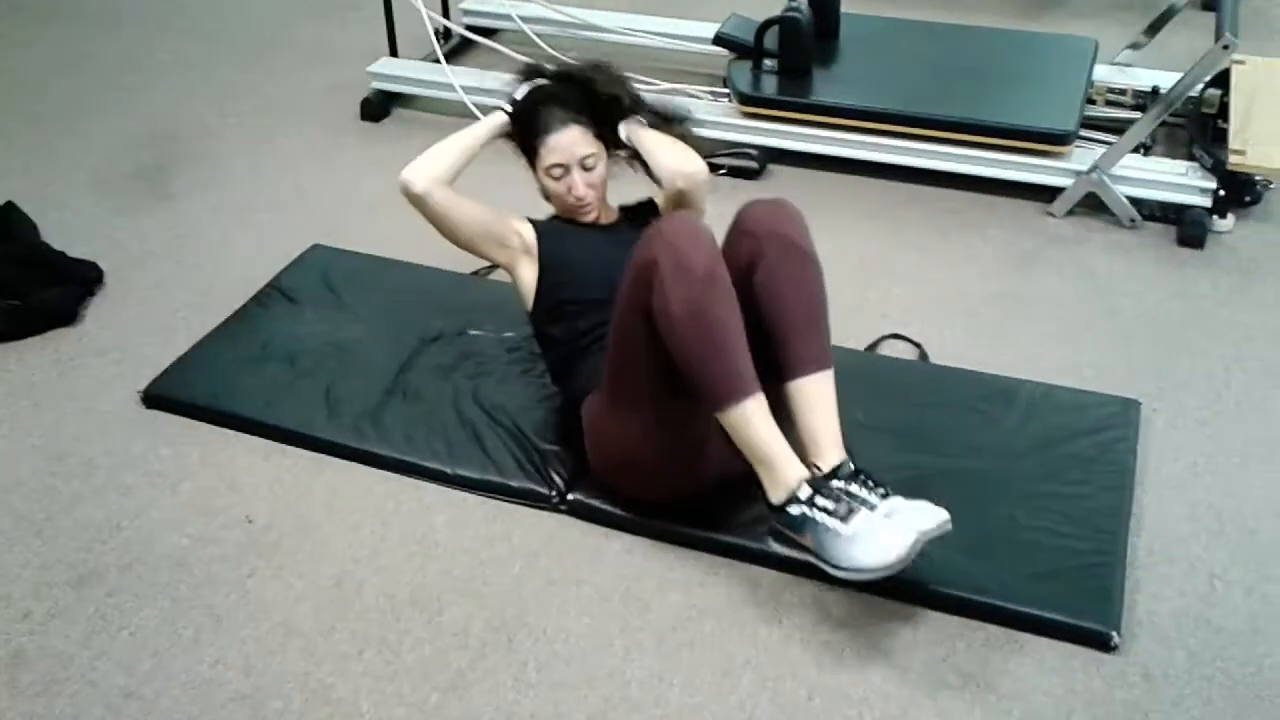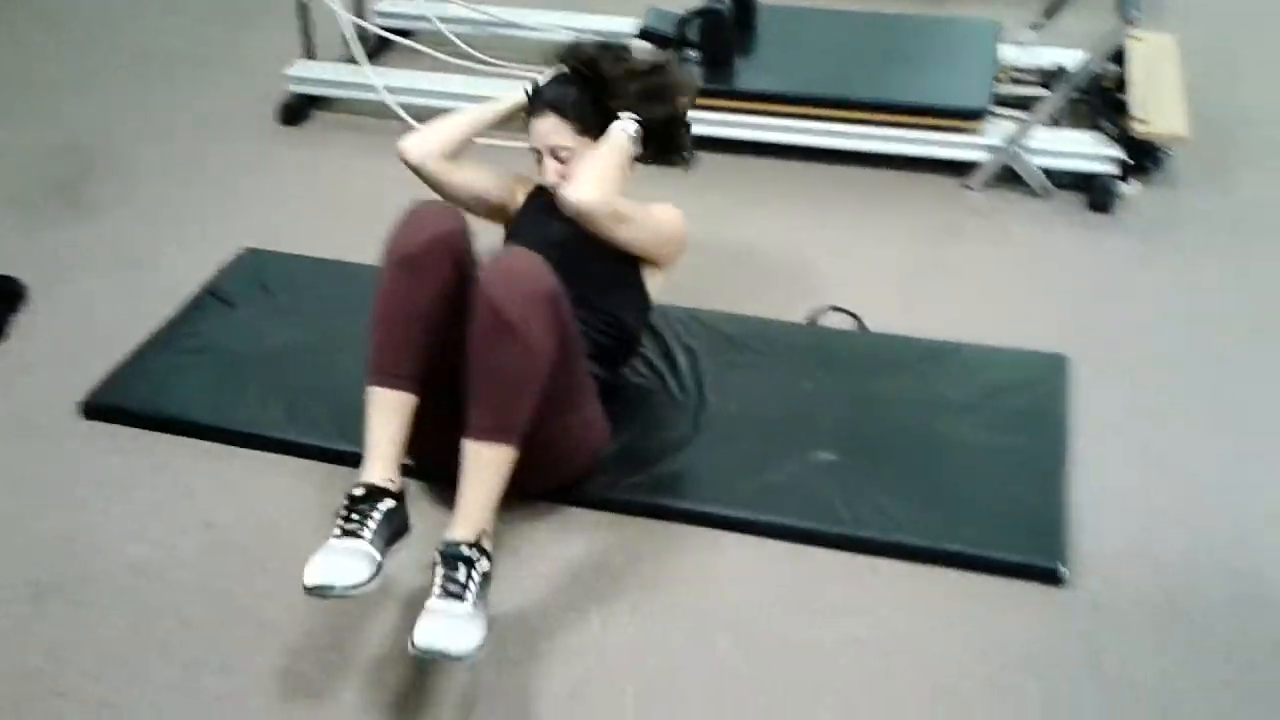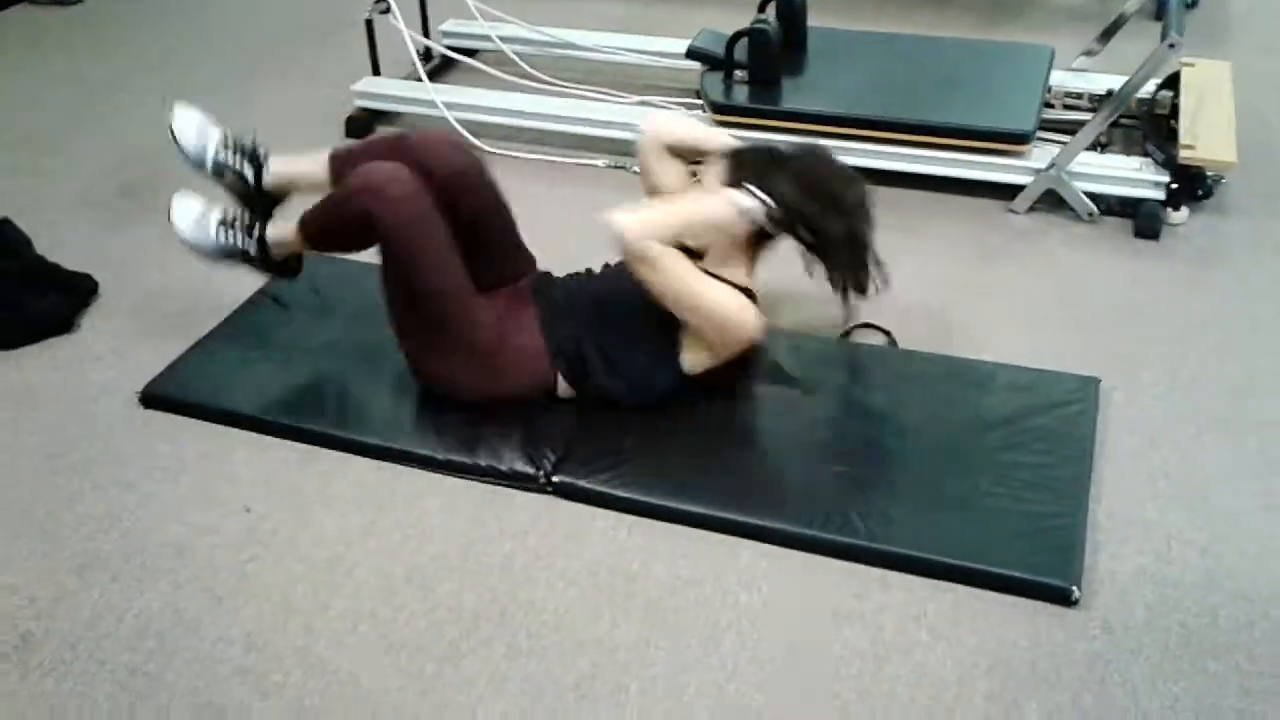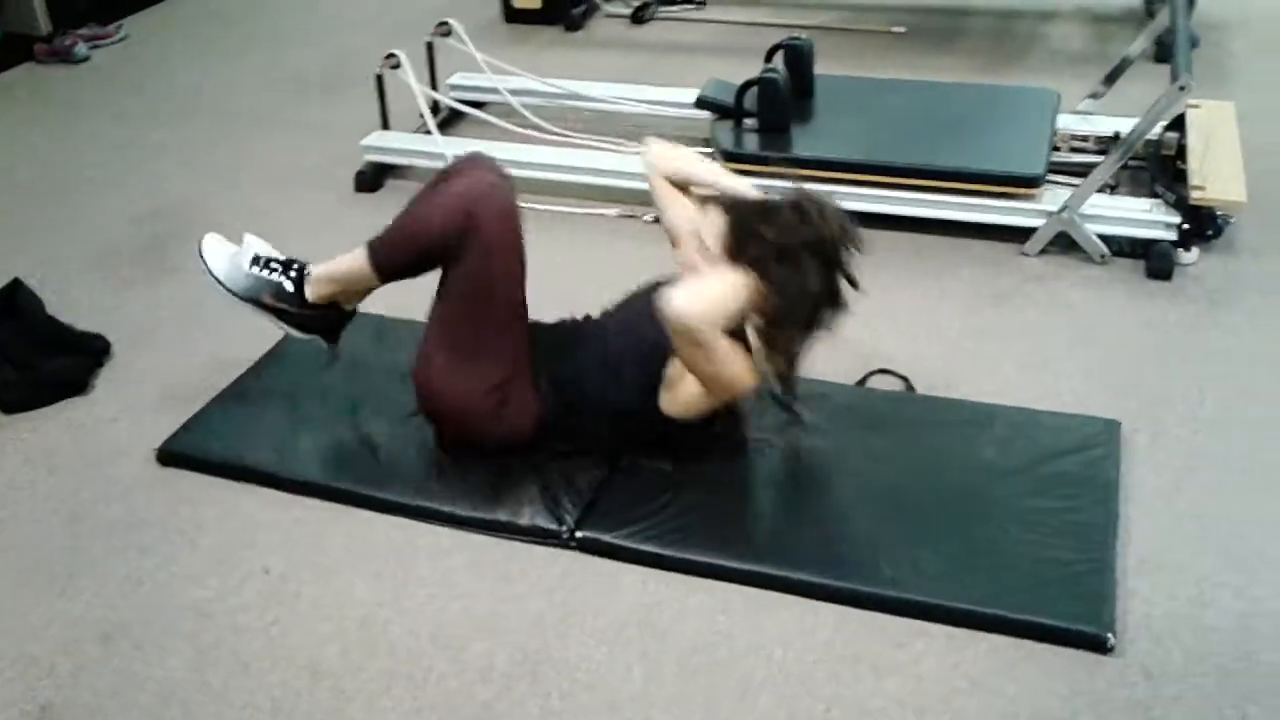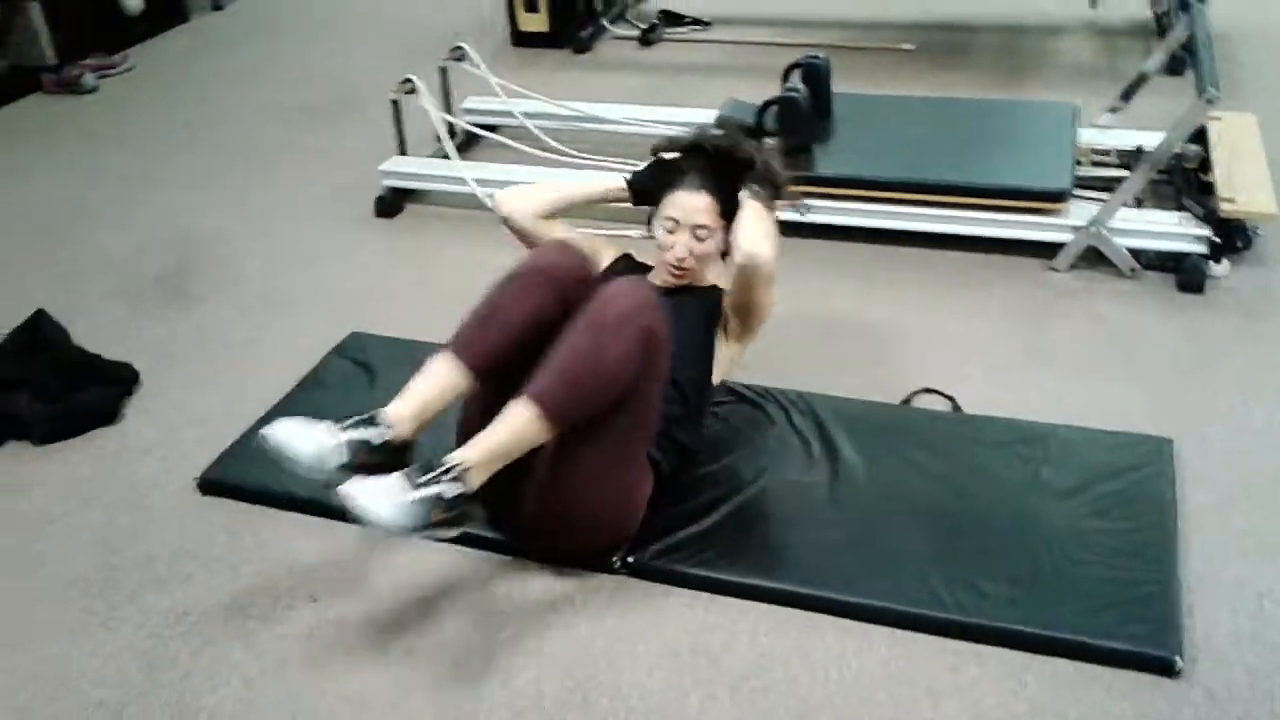
dt=1s
person 1, frame 1
left shoulder: (653, 219)
right shoulder: (527, 243)
left elbow: (690, 175)
right elbow: (418, 183)
left wrist: (631, 128)
right wrist: (501, 119)
left hip: (726, 418)
right hip: (645, 444)
left knee: (768, 223)
right knee: (678, 244)
left ankle: (832, 474)
right ankle: (791, 496)
person 1, frame 2
left shoulder: (659, 230)
right shoulder: (525, 200)
left elbow: (584, 198)
right elbow: (418, 150)
left wrist: (624, 127)
right wrist: (528, 100)
left hip: (548, 436)
right hip: (454, 418)
left knee: (516, 276)
right knee: (428, 226)
left ankle: (468, 549)
right ankle: (376, 494)
person 1, frame 3
left shoulder: (733, 320)
right shoulder: (703, 245)
left elbow: (627, 227)
right elbow: (653, 131)
left wrist: (730, 202)
right wrist: (743, 160)
left hip: (493, 361)
right hip: (524, 299)
left knee: (384, 186)
right knee: (436, 153)
left ankle: (266, 244)
right ankle: (263, 176)
person 1, frame 4
left shoulder: (731, 371)
right shoulder: (708, 286)
left elbow: (685, 310)
right elbow: (658, 157)
left wrist: (753, 270)
right wrist: (748, 197)
left hip: (486, 405)
right hip: (530, 358)
left knee: (483, 203)
right knee: (479, 174)
left ankle: (308, 294)
right ankle: (329, 290)
person 1, frame 5
left shoulder: (731, 311)
right shoulder: (615, 267)
left elbow: (759, 255)
right elbow: (514, 207)
left wrist: (748, 196)
right wrist: (626, 186)
left hip: (586, 508)
right hip: (512, 466)
left knee: (634, 303)
right knee: (562, 263)
left ankle: (454, 482)
right ankle: (386, 432)
